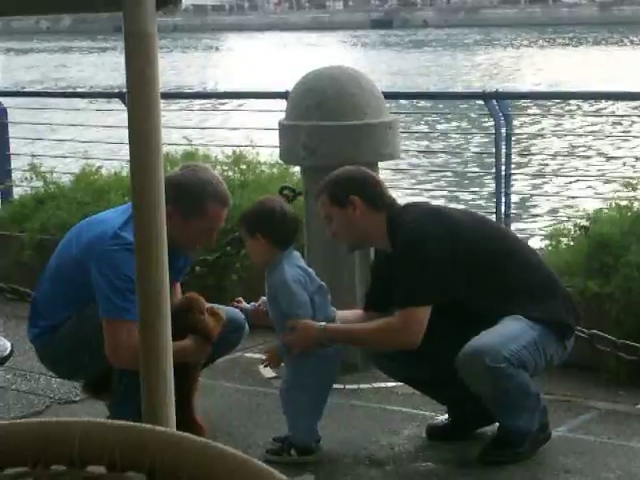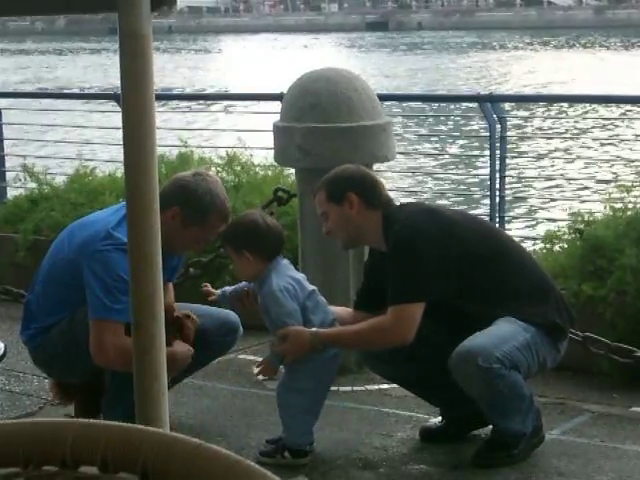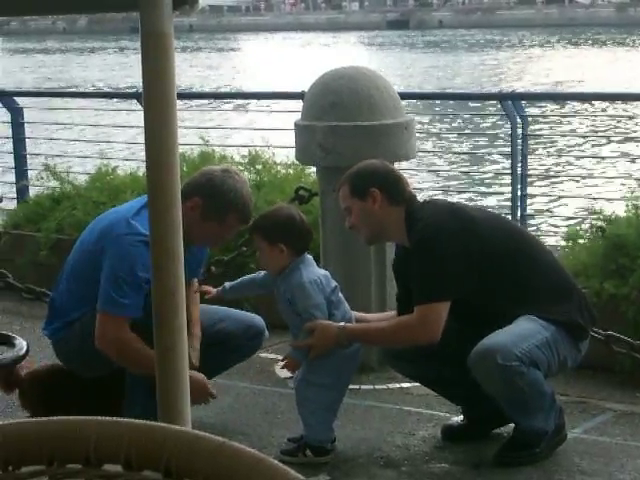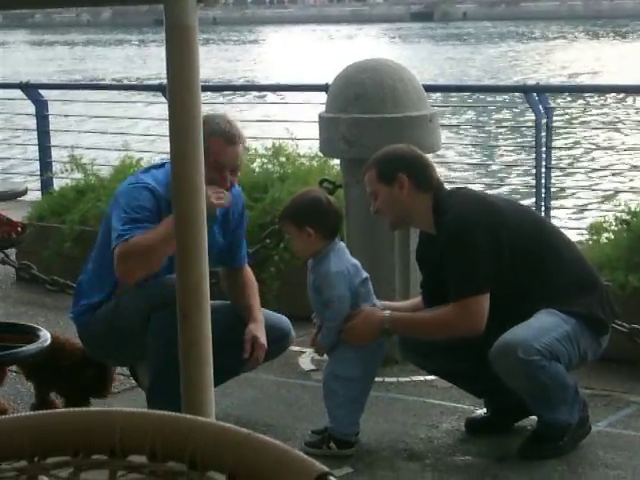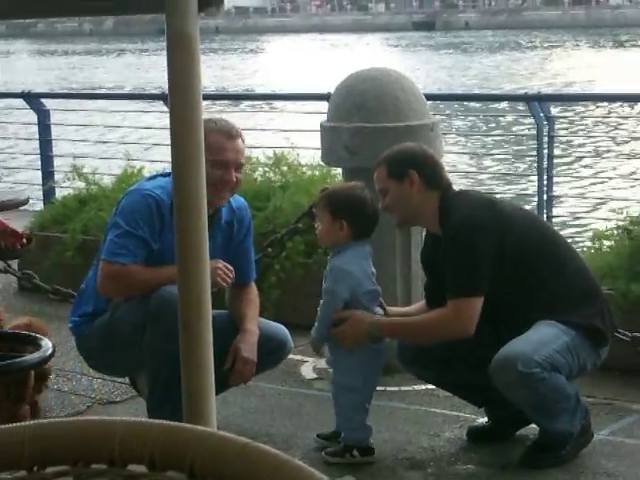
dt=1s
person 1, frame 1
left shoulder: (419, 232)
right shoulder: (391, 247)
left elbow: (408, 331)
right elbow: (371, 317)
left wrist: (322, 334)
left hip: (540, 320)
right hip: (481, 319)
left knee: (479, 357)
right knee: (384, 343)
left ankle: (527, 425)
right ankle: (471, 407)
person 1, frame 2
left shoulder: (414, 230)
right shoulder: (386, 246)
left elbow: (400, 329)
right elbow: (363, 317)
left wrist: (315, 339)
left hip: (534, 323)
right hip: (474, 321)
left knee: (473, 358)
right knee: (377, 346)
left ankle: (522, 426)
right ankle: (465, 409)
person 1, frame 3
left shoulder: (437, 228)
right shoulder: (411, 243)
left elbow: (426, 328)
right elbow: (409, 318)
left wrist: (343, 333)
left hip: (555, 321)
right hip: (497, 321)
left knee: (492, 356)
right knee: (399, 346)
left ankle: (544, 424)
right ankle: (486, 408)
person 1, frame 4
left shoulder: (466, 218)
right shoulder: (434, 233)
left elbow: (470, 318)
right elbow: (436, 305)
left wrist: (385, 322)
right wrist: (376, 309)
left hip: (576, 314)
right hip: (516, 313)
left knee: (514, 351)
right knee: (417, 340)
left ankle: (569, 416)
right ankle: (508, 400)
person 1, frame 5
left shoulder: (471, 219)
right shoulder: (439, 236)
left elbow: (460, 321)
right elbow: (440, 307)
left wrist: (375, 328)
right wrist: (381, 314)
left hip: (574, 324)
right hip: (516, 322)
left knee: (514, 364)
right knee: (414, 350)
left ankle: (569, 425)
right ankle: (509, 410)
person 2, frame 1
left shoulder: (177, 232)
right shoulder: (120, 248)
left elbow: (171, 286)
right elbow: (121, 351)
right wrist: (188, 350)
left hip: (123, 325)
left knee: (232, 324)
left ankle: (139, 390)
right ankle: (126, 420)
person 2, frame 2
left shoulder: (166, 231)
right shoulder: (113, 249)
left elbow: (164, 285)
right elbow: (106, 350)
right wrist: (172, 357)
left hip: (110, 320)
left knee: (226, 326)
left ankle: (132, 391)
right ankle: (121, 421)
person 2, frame 3
left shoulder: (193, 224)
right shoulder: (133, 239)
left elbow: (189, 282)
right elbow: (110, 339)
left wrist: (193, 338)
left hip: (143, 323)
left knee: (250, 331)
left ankle: (151, 388)
right ankle: (142, 419)
person 2, frame 4
left shoulder: (232, 199)
right shoulder: (144, 191)
left elbow: (237, 269)
right elbow: (127, 268)
left wrist: (255, 322)
left hip: (170, 317)
right hip: (104, 322)
left knee: (277, 331)
right knee: (175, 288)
left ankle: (179, 383)
right ankle: (166, 411)
person 2, frame 5
left shoulder: (237, 211)
right shoulder: (148, 200)
left elbow: (243, 286)
right elbow: (109, 281)
left wrist: (248, 335)
left hip: (173, 329)
right hip: (104, 332)
left knee: (276, 341)
right knee: (172, 299)
left ankle: (178, 394)
right ankle: (166, 422)
person 3, frame 1
left shoulder: (286, 277)
right shoulder: (284, 264)
left elbow: (303, 322)
right elbow: (279, 301)
left wrist: (281, 350)
left hip: (315, 348)
right hip: (314, 345)
left knee: (297, 392)
right knee: (296, 391)
left ankle: (303, 445)
right ankle: (303, 434)
person 3, frame 2
left shoulder: (277, 289)
right shoulder: (273, 271)
right elbow: (250, 286)
left wrist: (274, 360)
right wrist: (223, 294)
left hip: (317, 349)
left knee: (293, 394)
right knee: (293, 393)
left ankle: (297, 448)
right ankle: (297, 437)
person 3, frame 3
left shoulder: (304, 281)
right shoulder: (285, 272)
right elbow: (257, 282)
left wrist: (298, 354)
right wrist: (222, 291)
left hip: (336, 347)
left knee: (311, 390)
right knee: (307, 388)
left ankle: (318, 446)
right ankle: (319, 435)
person 3, frame 4
left shoulder: (332, 270)
right shoulder: (326, 257)
left elbow: (339, 311)
left wrist: (324, 342)
right wrist: (320, 329)
left knee: (339, 382)
right knee: (339, 381)
left ankle: (342, 438)
right ankle: (343, 427)
person 3, frame 5
left shoulder: (343, 265)
right shoulder: (357, 253)
left elbow: (332, 306)
left wrist: (317, 337)
right wrist: (323, 335)
left hip: (355, 344)
right hip: (363, 340)
left knee: (348, 392)
right knee: (352, 393)
left ankle: (359, 445)
right ankle: (350, 432)
